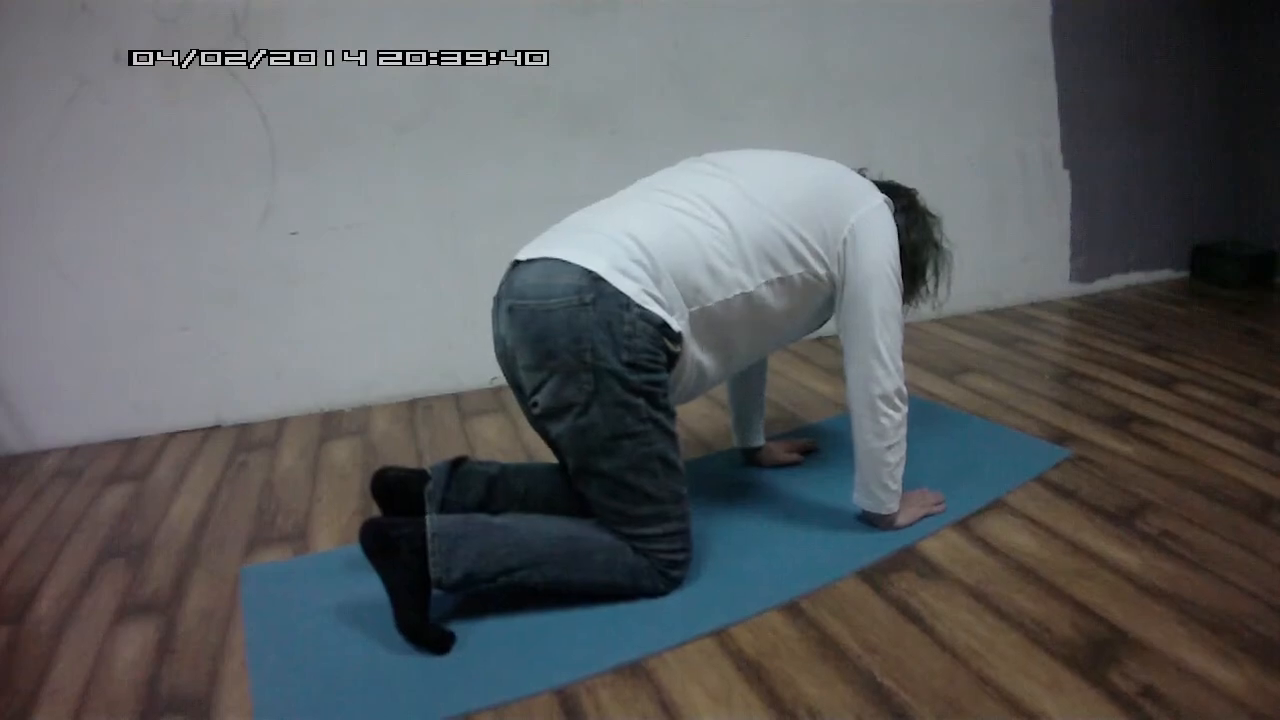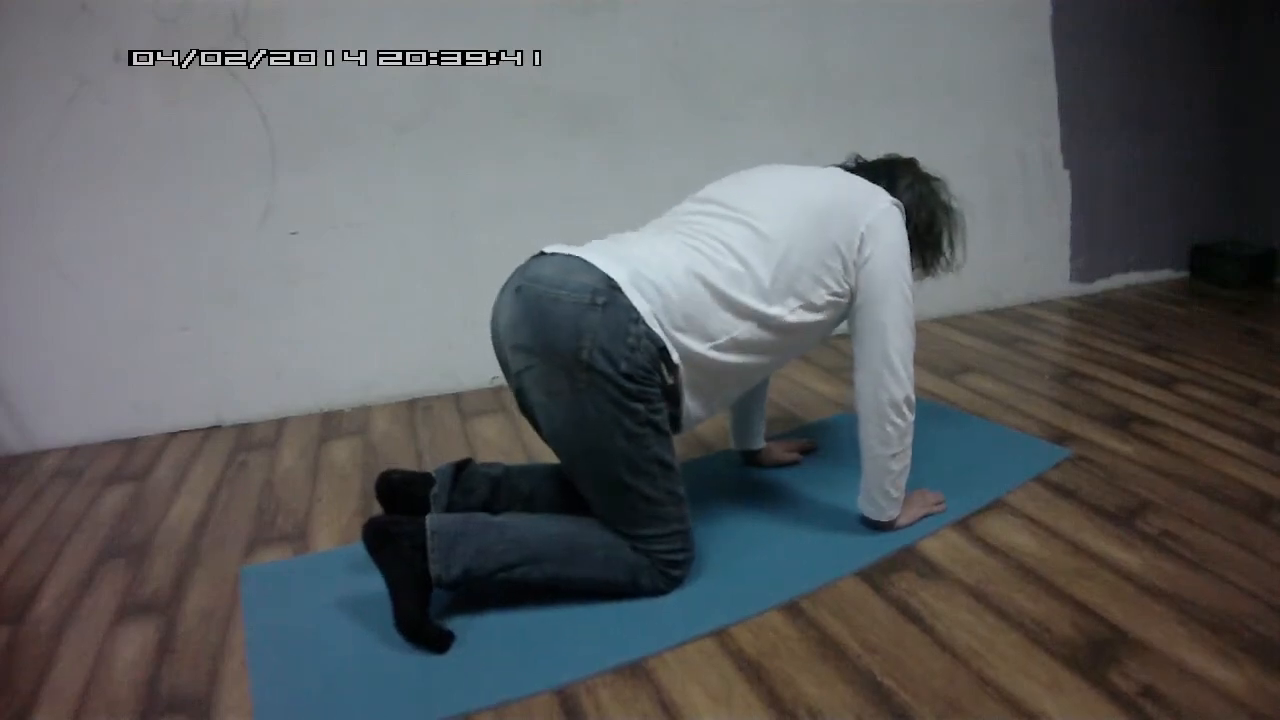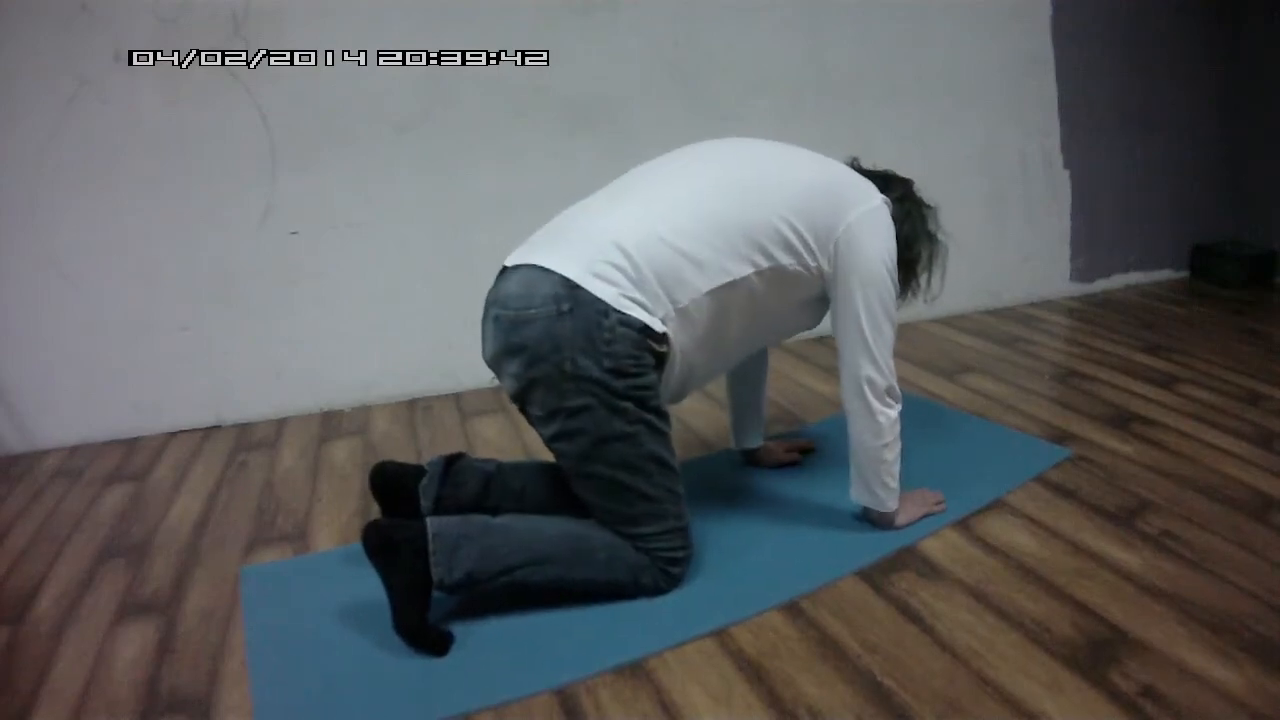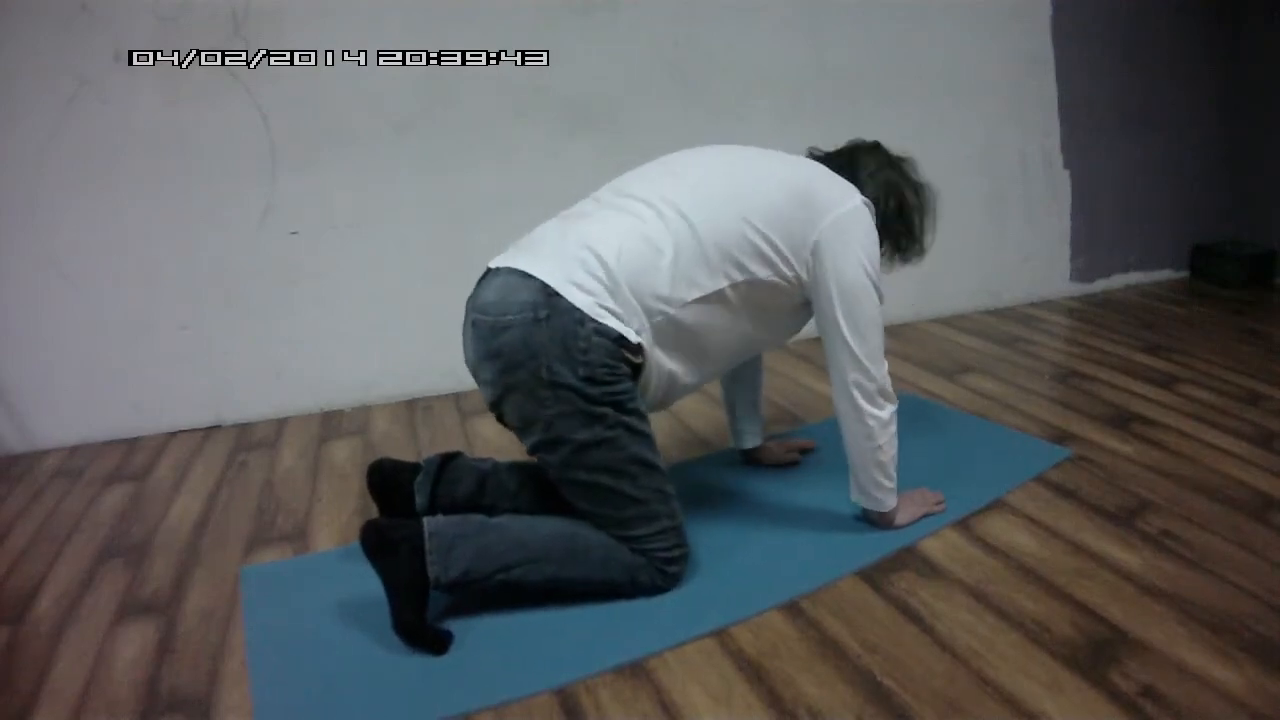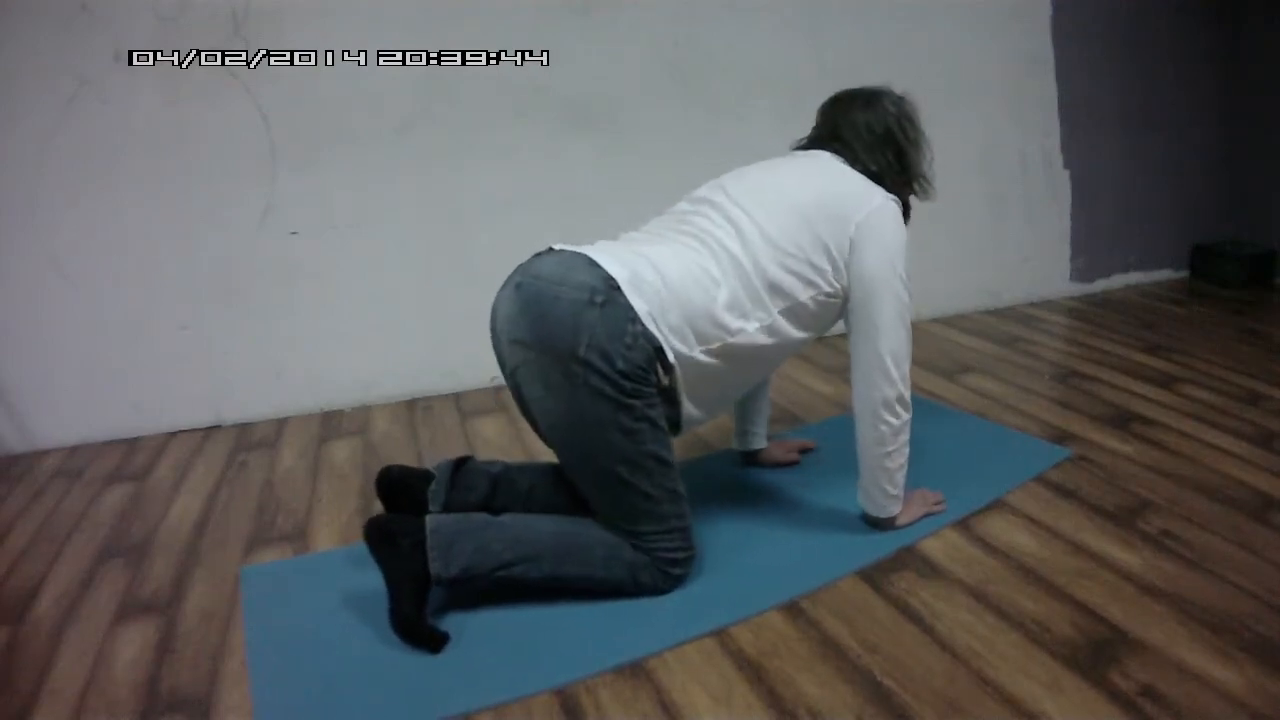
dt=1s
person 1, frame 1
left shoulder: (792, 194)
right shoulder: (868, 216)
left elbow: (741, 325)
right elbow: (877, 379)
left wrist: (753, 443)
right wrist: (884, 505)
left hip: (530, 293)
right hip: (597, 316)
left knee: (613, 486)
right knee: (657, 557)
left ankle: (438, 491)
right ankle: (426, 547)
person 1, frame 2
left shoulder: (790, 191)
right shoulder: (879, 218)
left elbow: (741, 320)
right elbow: (886, 382)
left wrist: (753, 445)
right wrist: (887, 507)
left hip: (532, 293)
right hip: (599, 329)
left knee: (618, 489)
right knee: (657, 557)
left ankle: (444, 494)
right ankle: (428, 546)
person 1, frame 3
left shoulder: (787, 188)
right shoulder: (864, 214)
left elbow: (745, 320)
right elbow: (869, 377)
left wrist: (752, 443)
right wrist: (885, 504)
left hip: (520, 300)
right hip: (585, 325)
left knee: (613, 485)
right knee: (657, 555)
left ankle: (436, 488)
right ankle: (430, 548)
person 1, frame 4
left shoulder: (769, 183)
right shoulder: (844, 213)
left elbow: (735, 327)
right elbow: (862, 378)
left wrist: (752, 442)
right wrist: (885, 504)
left hip: (503, 306)
right hip: (563, 334)
left knee: (607, 490)
right knee: (654, 556)
left ankle: (430, 486)
right ankle: (427, 549)
person 1, frame 5
left shoulder: (778, 181)
right shoulder: (872, 209)
left elbow: (746, 318)
right elbow: (882, 376)
left wrist: (754, 442)
right wrist: (887, 504)
left hip: (535, 293)
right hip: (595, 331)
left knee: (615, 487)
right knee: (659, 557)
left ankle: (441, 491)
right ankle: (430, 545)
